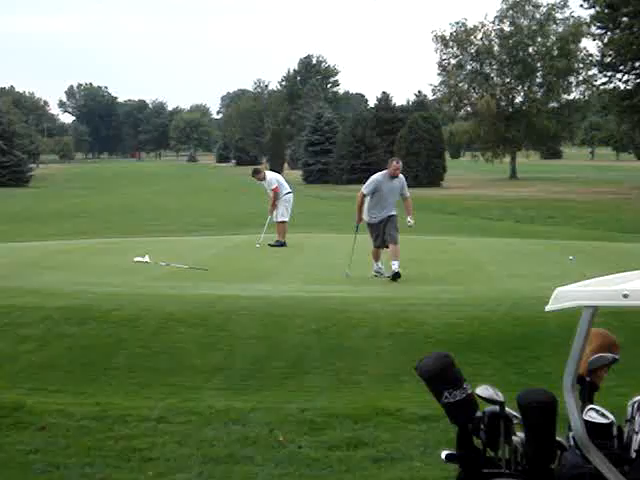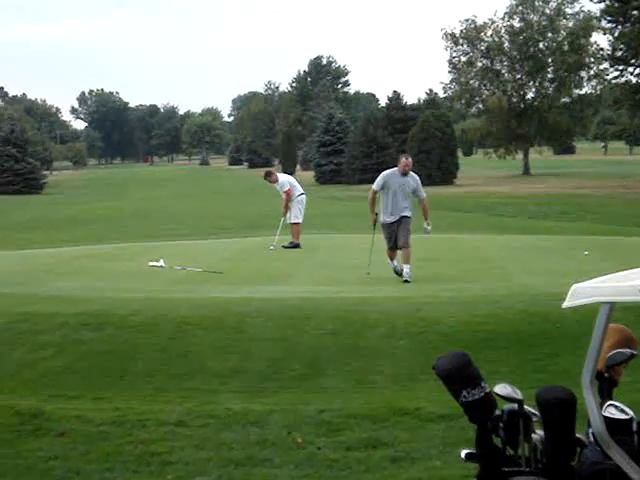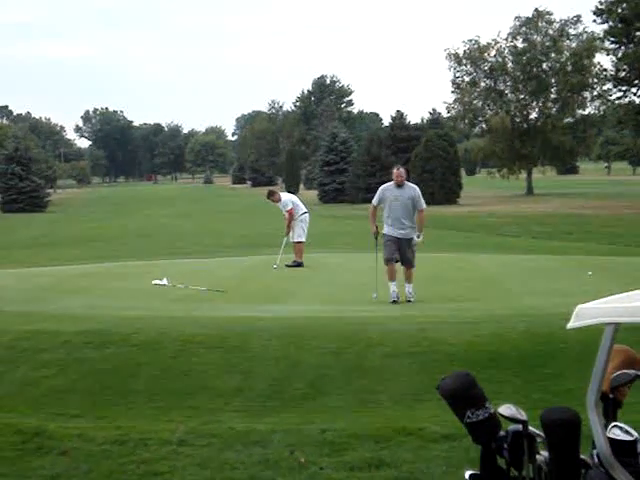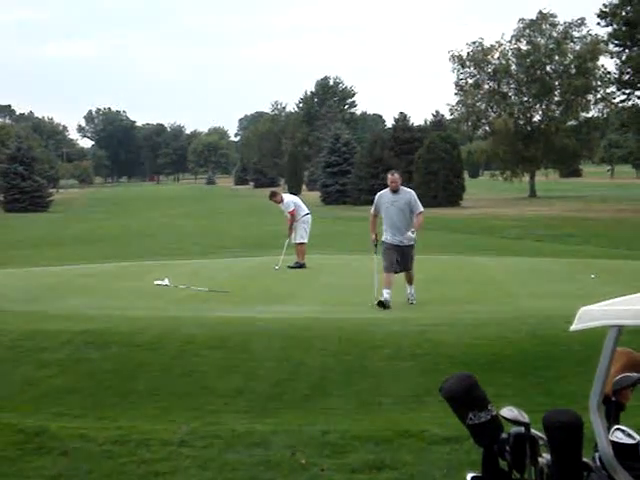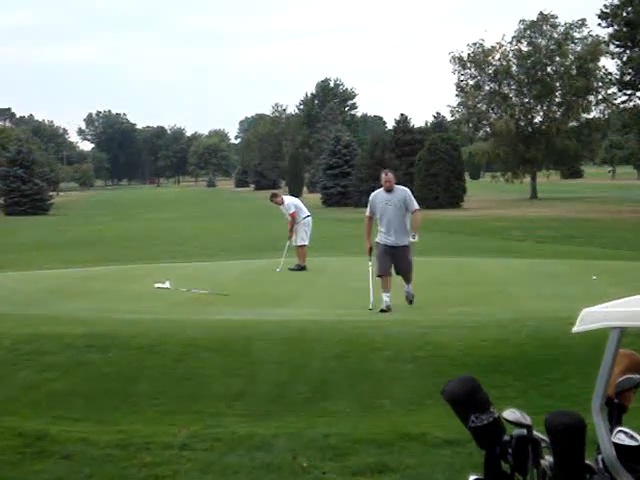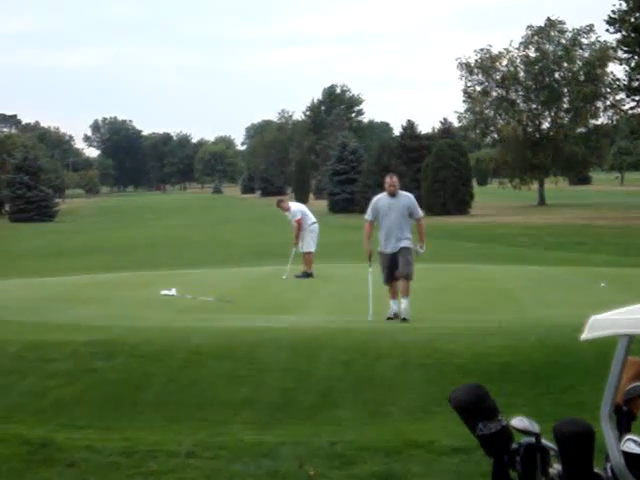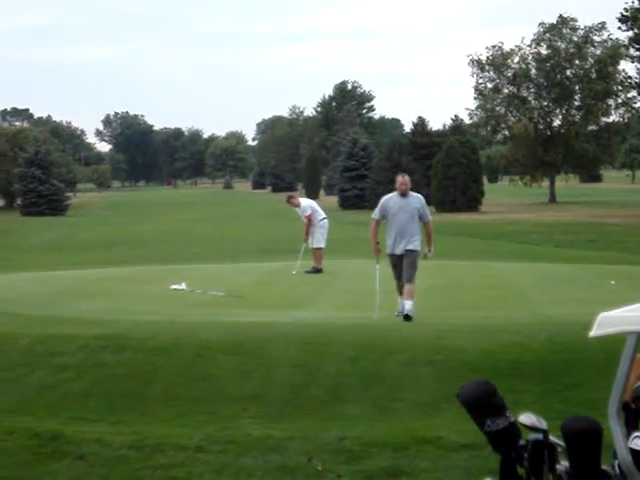
dt=0.2s
person 1, frame 1
left shoulder: (401, 179)
right shoulder: (376, 179)
left elbow: (406, 198)
right elbow: (361, 195)
left wrist: (409, 216)
right wrist: (358, 215)
left hip: (390, 214)
right hip: (373, 216)
left knee: (393, 240)
right knee: (378, 244)
left ankle: (395, 269)
right ankle: (377, 267)
person 1, frame 2
left shoulder: (415, 179)
right shoulder: (386, 175)
left elbow: (422, 201)
right elbow: (373, 193)
left wrist: (427, 221)
right wrist: (373, 213)
left hip: (404, 216)
right hip: (387, 218)
left knee: (404, 243)
right knee: (392, 247)
left ankle: (406, 272)
right ankle: (392, 262)
person 1, frame 3
left shoulder: (414, 189)
right shoulder: (384, 189)
left elbow: (421, 211)
right elbow: (374, 206)
left wrist: (420, 232)
right wrist: (373, 225)
left hip: (408, 234)
right hip: (389, 233)
left knee: (408, 264)
right knee: (390, 260)
left ankle: (409, 290)
right ankle: (393, 290)
person 1, frame 4
left shoulder: (409, 194)
right shoulder: (380, 196)
left elbow: (419, 214)
right elbow: (373, 215)
left wrist: (414, 230)
right wrist: (373, 234)
left hip: (407, 240)
right hip: (388, 240)
left knee: (408, 269)
right knee: (389, 268)
left ankle: (410, 292)
right ankle: (386, 298)
person 1, frame 5
left shoulder: (404, 192)
right shoulder: (374, 196)
left elbow: (415, 212)
right elbow: (369, 218)
left wrist: (414, 233)
right wrist: (367, 240)
left hip: (402, 241)
right hip: (383, 241)
left knee: (405, 271)
right knee: (384, 272)
left ankle: (408, 288)
right ankle: (386, 301)
person 1, frame 6
left shoulder: (409, 198)
right shoulder: (377, 200)
left elbow: (419, 220)
right elbow: (369, 223)
left wrist: (422, 242)
right wrist: (367, 244)
left hip: (403, 244)
right hip: (385, 247)
left knee: (404, 274)
right knee: (391, 280)
left ankle: (404, 308)
right ankle: (394, 308)
person 1, frame 7
left shoulder: (419, 200)
right shoulder: (386, 200)
left elbow: (427, 223)
right elbow: (376, 222)
left wrist: (430, 246)
right wrist: (375, 243)
left hip: (412, 246)
right hip: (393, 247)
left knee: (408, 277)
right knee: (400, 279)
left ankle: (408, 309)
right ankle: (403, 303)
